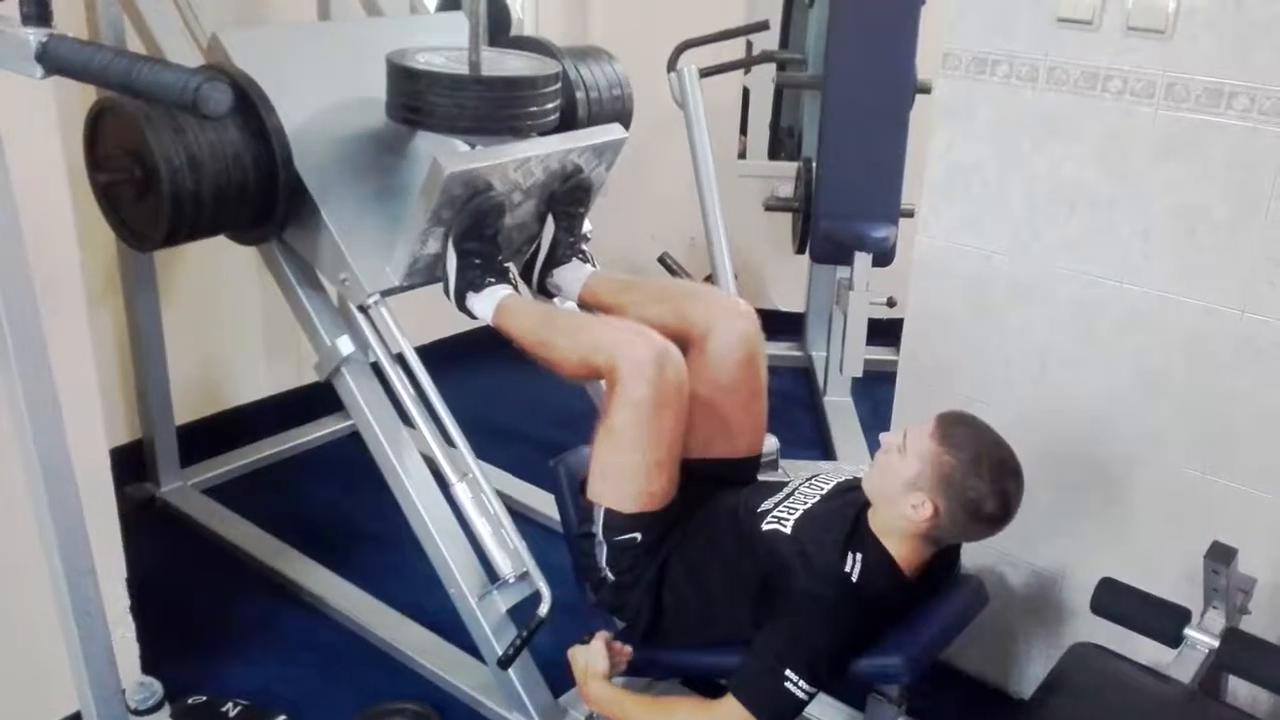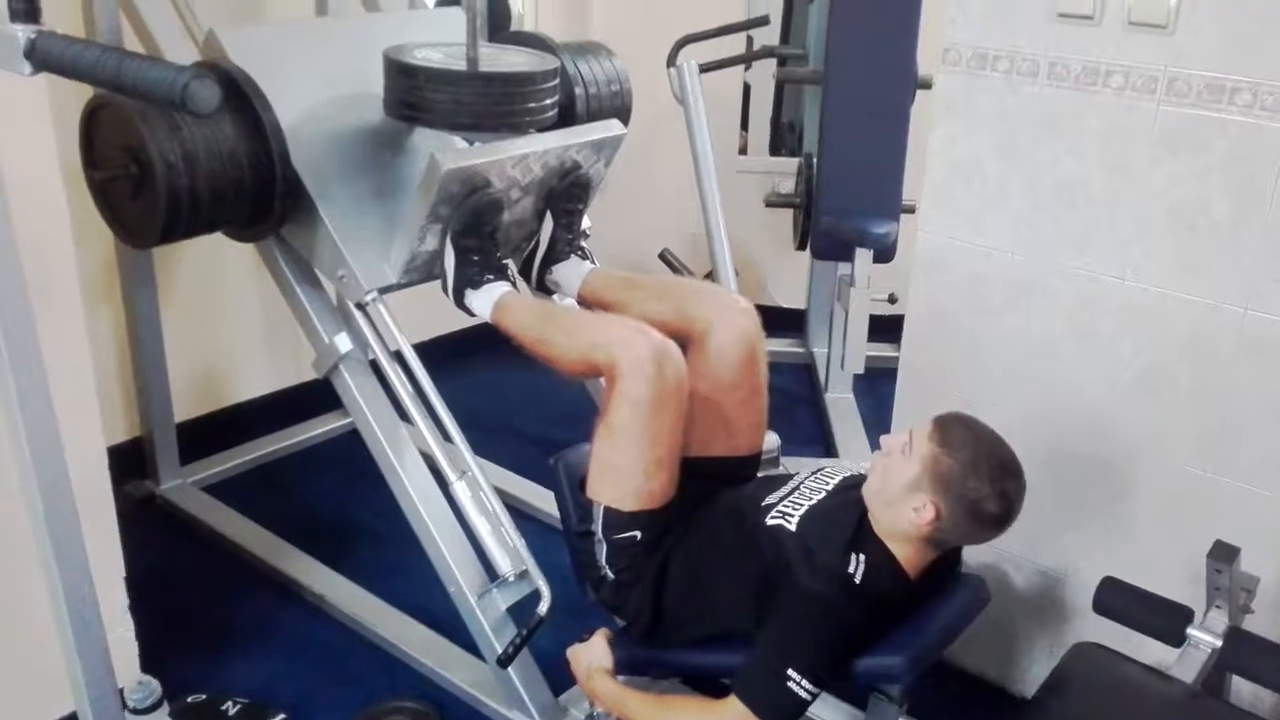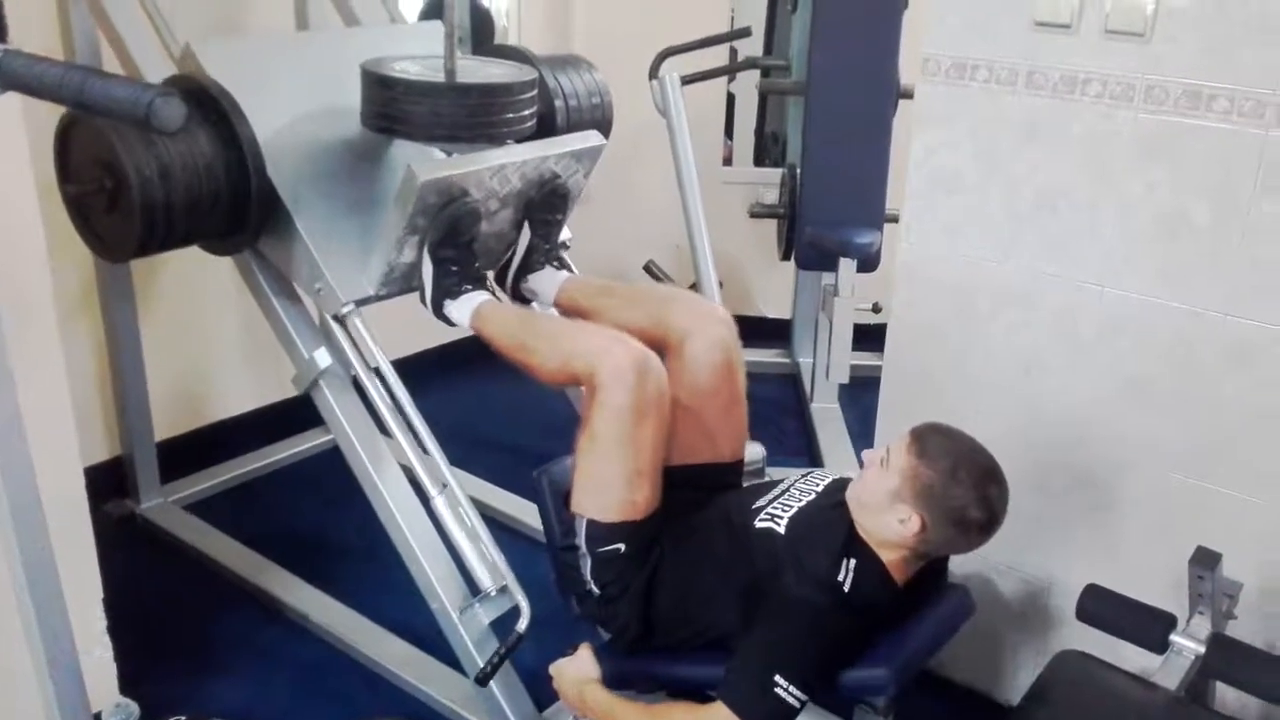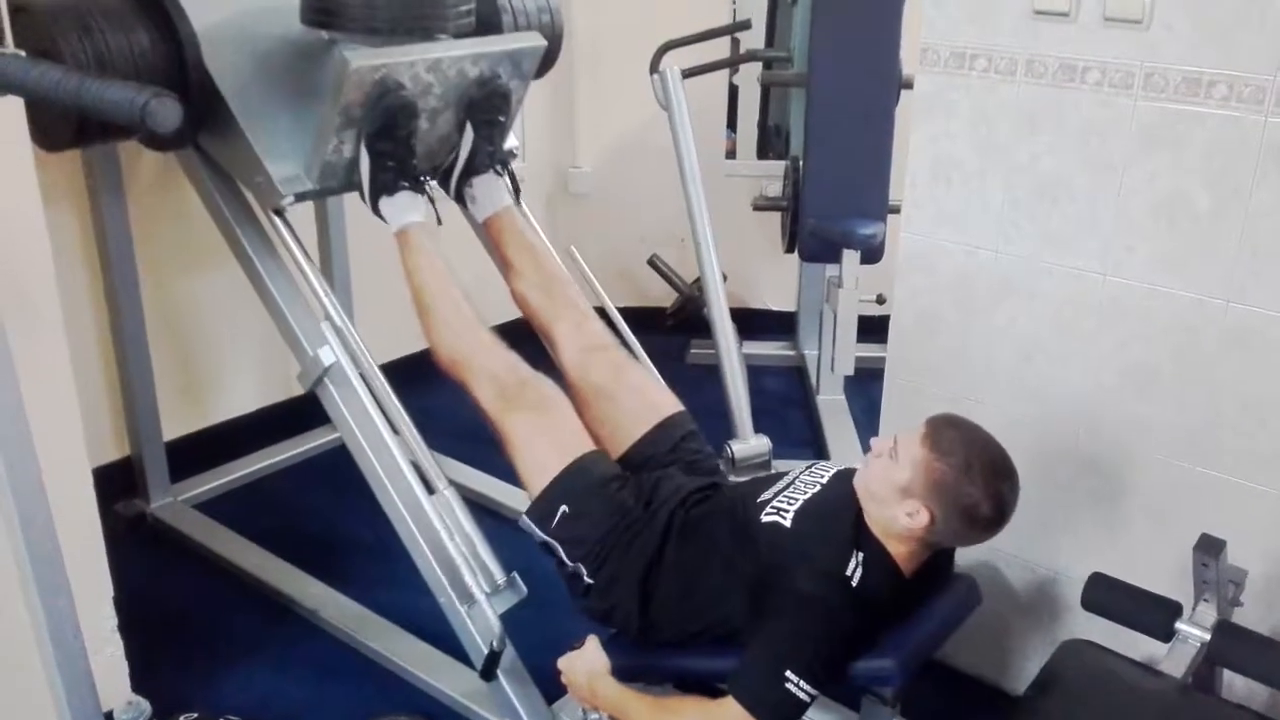
dt=1s
person 1, frame 1
left shoulder: (830, 599)
right shoulder: (925, 542)
left hip: (642, 574)
right hip: (718, 508)
left knee: (645, 356)
right knee: (728, 322)
left ankle: (489, 297)
right ankle: (566, 273)
person 1, frame 2
left shoulder: (831, 599)
right shoulder: (923, 542)
left hip: (642, 569)
right hip: (717, 506)
left knee: (645, 354)
right knee: (728, 319)
left ankle: (488, 294)
right ankle: (565, 270)
person 1, frame 3
left shoulder: (821, 607)
right shoulder: (910, 548)
left hip: (629, 581)
right hip: (703, 515)
left knee: (624, 363)
right knee: (702, 326)
left ankle: (468, 302)
right ankle: (541, 280)
person 1, frame 4
left shoulder: (829, 597)
right shoulder: (911, 529)
left hip: (627, 559)
right hip: (697, 502)
left knee: (512, 385)
right knee: (582, 337)
left ankle: (406, 210)
right ankle: (484, 186)
